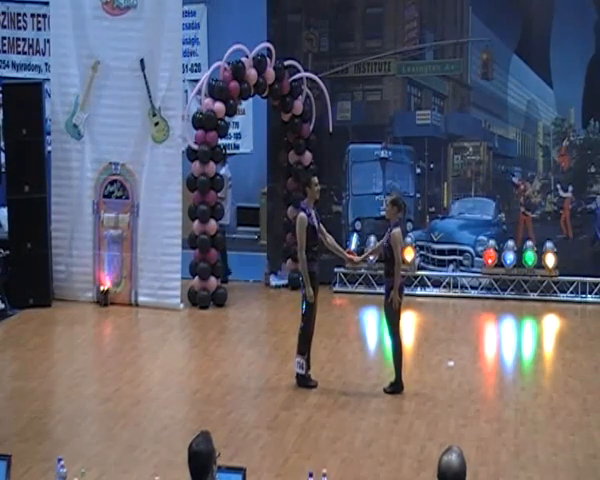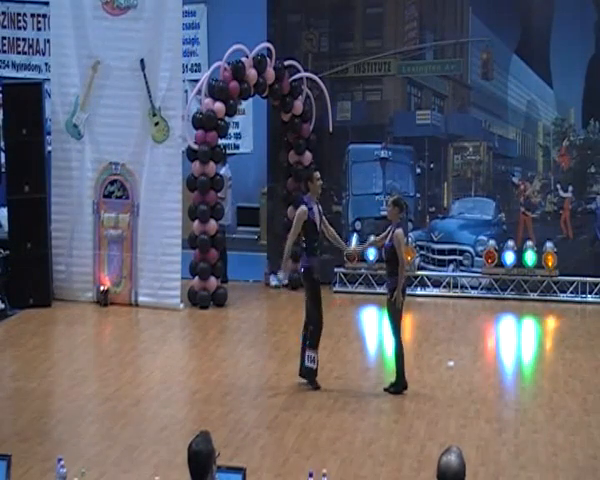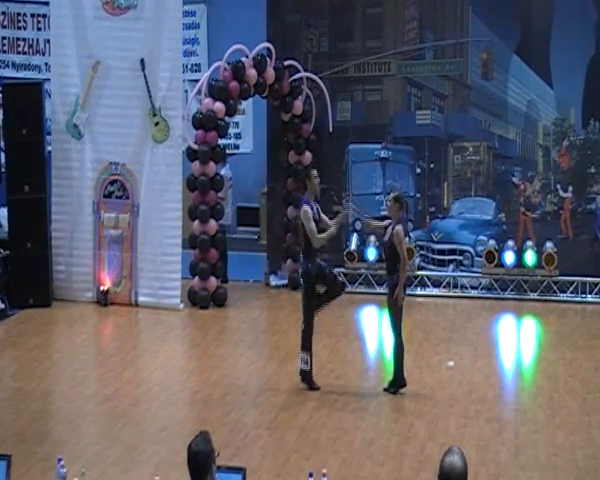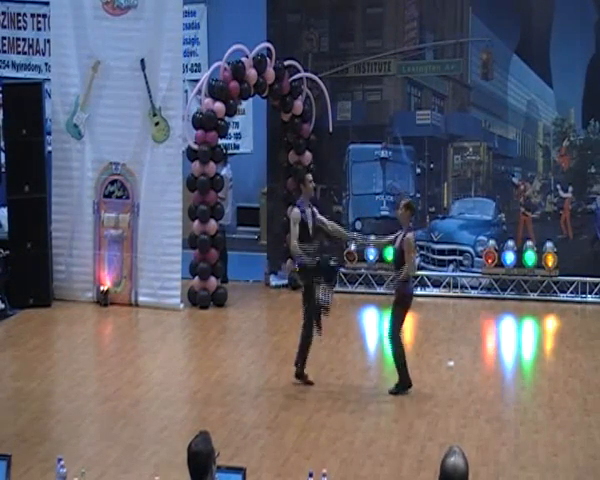
dt=0.5s
person 1, frame 1
left shoulder: (314, 212)
right shoulder: (303, 216)
left elbow: (326, 238)
right elbow: (301, 253)
left wrist: (345, 256)
right wrist: (307, 285)
left hip: (315, 270)
right hip: (308, 272)
left knee: (310, 322)
right knee: (307, 323)
left ankle: (305, 370)
right ankle: (301, 374)
person 1, frame 2
left shoulder: (318, 207)
right shoulder: (304, 209)
left elbow: (329, 232)
right elbow: (291, 239)
left wrist: (347, 249)
right wrist: (284, 267)
left hip: (315, 263)
right hip: (308, 265)
left knee: (310, 318)
right knee: (316, 319)
left ankle: (305, 368)
right ankle: (310, 369)
person 1, frame 3
left shoulder: (315, 205)
right shoulder: (305, 209)
left elbow: (328, 224)
right elbow: (317, 241)
left wrist: (340, 219)
right wrist: (334, 229)
left hip: (317, 261)
right hip: (309, 265)
right knee: (308, 318)
right ankle: (306, 372)
person 1, frame 4
left shoulder: (312, 209)
right shoulder: (296, 212)
left elbow: (329, 226)
right elbow: (292, 243)
left wrist: (351, 238)
right wrist: (302, 256)
left hip: (311, 264)
right hip: (303, 266)
left knee: (309, 318)
left ankle: (300, 370)
person 2, frame 1
left shoulder: (396, 231)
right shoulder: (391, 230)
left elbow: (398, 263)
right elbow: (378, 247)
left wrist: (395, 290)
right wrist: (360, 259)
left hip: (394, 287)
right hip: (390, 285)
left knee: (394, 334)
right knee: (393, 333)
left ankle: (398, 382)
right ankle: (397, 380)
person 2, frame 2
left shoulder: (398, 232)
right shoulder: (391, 229)
left elbow: (402, 263)
right elbow: (378, 241)
left wrist: (399, 290)
right wrist: (360, 248)
left hip: (396, 286)
right hip: (392, 285)
left knee: (396, 334)
right knee: (394, 333)
left ankle: (401, 381)
right ankle: (399, 380)
person 2, frame 3
left shoulder: (398, 229)
right shoulder: (389, 225)
left elbow: (404, 260)
right elbow: (373, 225)
left wrist: (400, 287)
left hip: (397, 283)
right hip: (391, 282)
left knee: (397, 332)
right knee: (395, 332)
left ankle: (398, 379)
right ankle: (397, 378)
person 2, frame 4
left shoulder: (408, 237)
right shoulder: (400, 234)
left elbow: (409, 267)
right elbow: (383, 242)
left wrist: (398, 281)
left hip: (403, 289)
right hip: (400, 289)
left knee: (394, 335)
right knee: (395, 335)
left ankle: (404, 380)
right ankle: (404, 379)
person 3, frame 1
left shoulder: (223, 173)
right shoulder: (226, 171)
left elbow: (220, 196)
right hip: (223, 216)
left knee: (221, 246)
right knee: (221, 246)
left ankle: (223, 275)
right ankle: (225, 270)
person 3, frame 2
left shoulder: (223, 173)
right shoulder: (226, 170)
left elbow: (221, 196)
left hip: (221, 217)
right hip: (224, 216)
left knee: (221, 247)
right knee: (221, 247)
left ankle: (223, 275)
right ankle: (223, 275)
person 3, frame 3
left shoulder: (223, 173)
right shoulder: (226, 170)
left elbow: (221, 197)
left hip: (221, 217)
right hip: (224, 216)
left knee: (221, 248)
right knee: (221, 248)
left ankle: (223, 276)
right ankle: (222, 275)
person 3, frame 4
left shoulder: (224, 174)
right shoulder: (227, 170)
left elbow: (221, 197)
left hip: (221, 217)
right hip: (224, 216)
left knee: (220, 248)
right knee: (221, 248)
left ankle: (223, 275)
right ankle: (223, 275)
